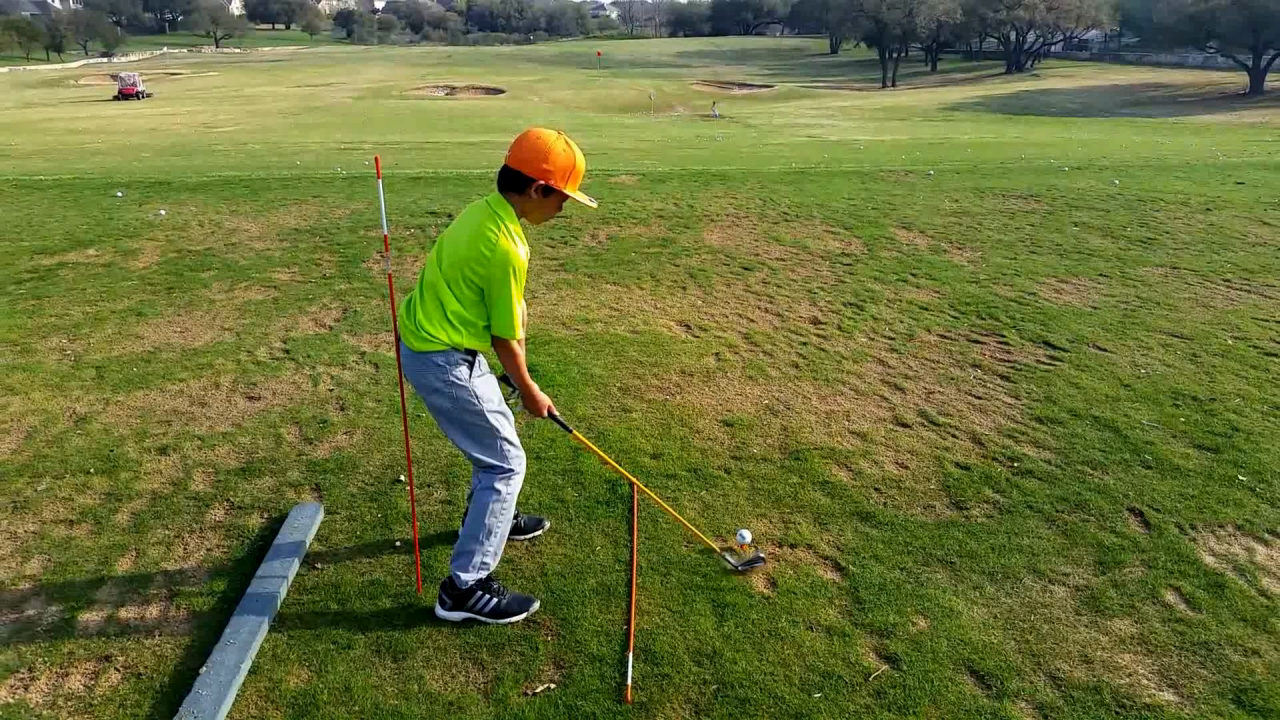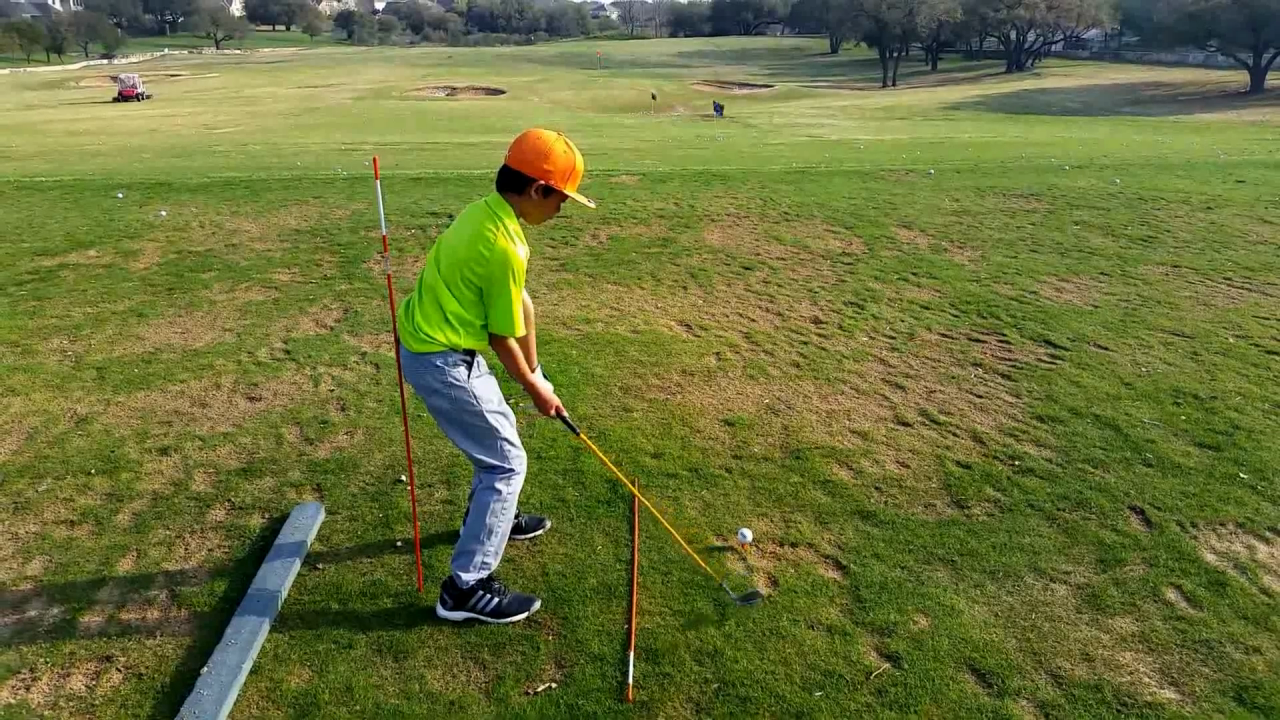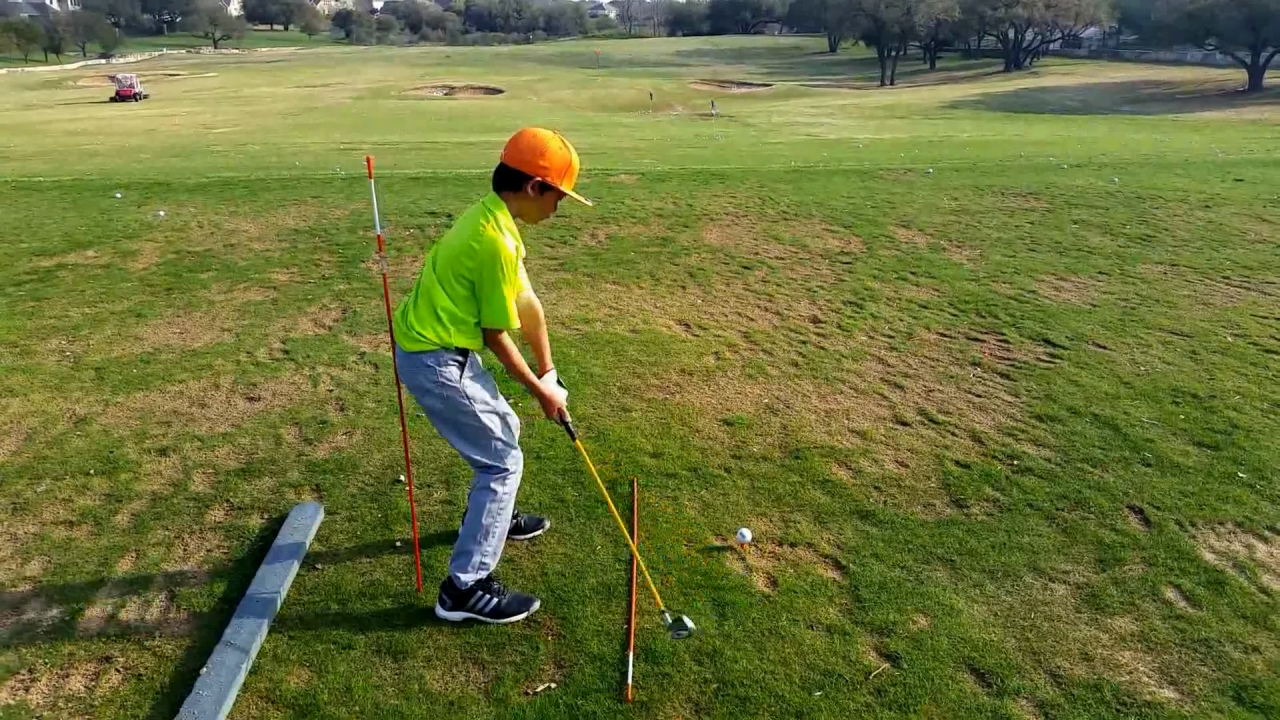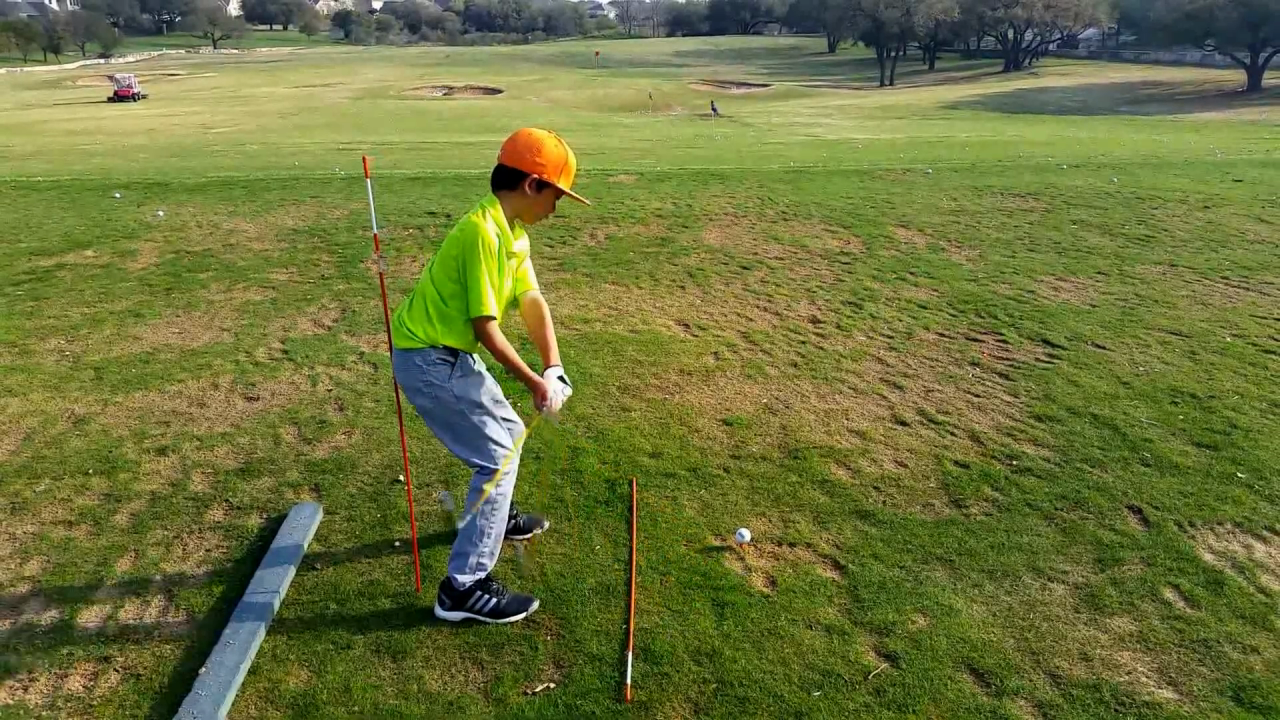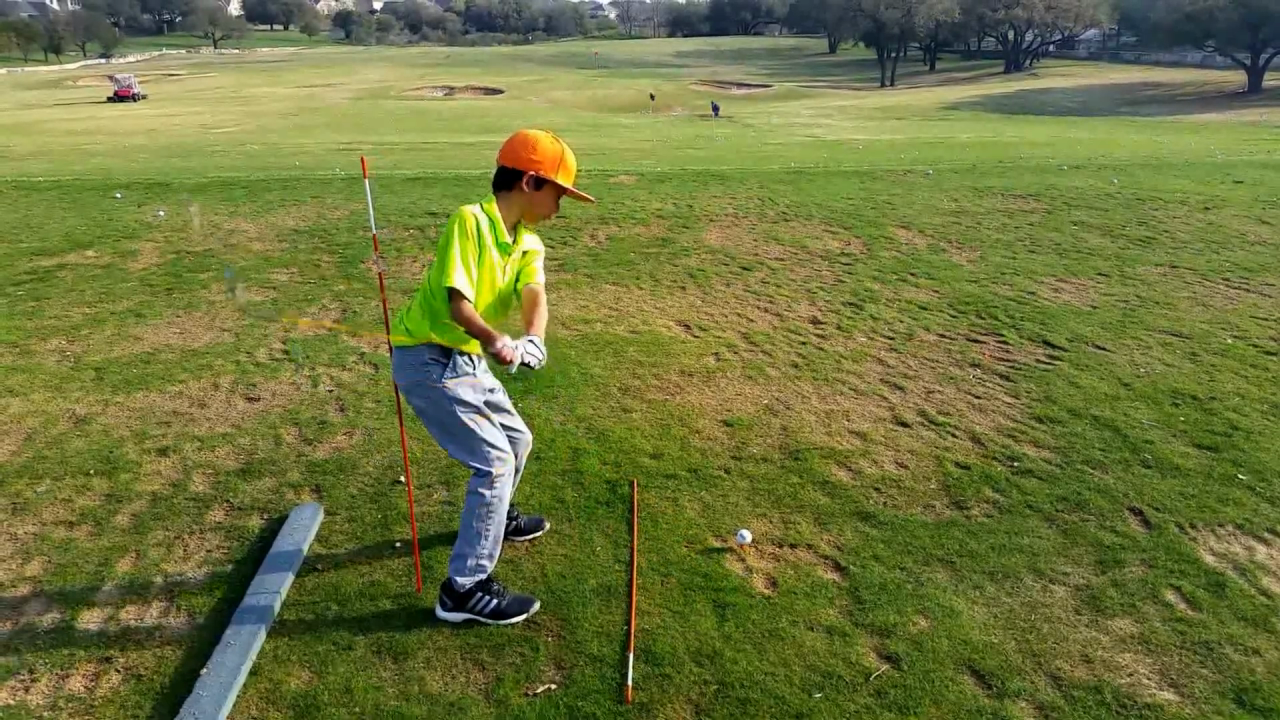
dt=1s
person 1, frame 1
left shoulder: (485, 209)
right shoulder: (505, 247)
left elbow: (512, 309)
right elbow: (505, 337)
left wrist: (522, 375)
right wrist: (529, 391)
left hip: (429, 342)
right hip: (444, 361)
left knee: (496, 431)
right knee: (505, 463)
left ankle: (488, 517)
right ankle: (465, 588)
person 1, frame 2
left shoulder: (484, 210)
right shoulder: (504, 247)
left elbow: (521, 304)
right elbow: (502, 337)
left wrist: (534, 370)
right wrist: (535, 389)
left hip: (430, 345)
right hip: (444, 362)
left knee: (499, 432)
right knee: (507, 462)
left ankle: (489, 517)
right ankle: (466, 588)
person 1, frame 3
left shoulder: (488, 215)
right shoulder: (497, 241)
left elbow: (527, 302)
right elbow: (497, 334)
left wrist: (548, 371)
right wrist: (541, 391)
left hip: (438, 350)
right hip: (438, 362)
left knee: (503, 431)
right knee: (504, 460)
left ankle: (492, 518)
right ankle: (465, 588)
person 1, frame 4
left shoulder: (514, 234)
right shoulder: (484, 232)
left elbow: (532, 302)
right elbow: (486, 326)
left wrist: (553, 368)
right wrist: (532, 381)
left hip: (453, 355)
right hip: (431, 361)
left knee: (510, 434)
right knee: (497, 458)
left ankle: (493, 516)
right ankle: (464, 588)
person 1, frame 5
left shoulder: (529, 245)
right shoulder: (470, 221)
left elbow: (534, 296)
right elbow: (457, 304)
left wrist: (532, 340)
right wrist: (493, 338)
left hip: (467, 358)
right hip: (429, 359)
left knee: (516, 440)
right knee: (494, 461)
left ankle: (494, 517)
right ankle: (464, 590)
